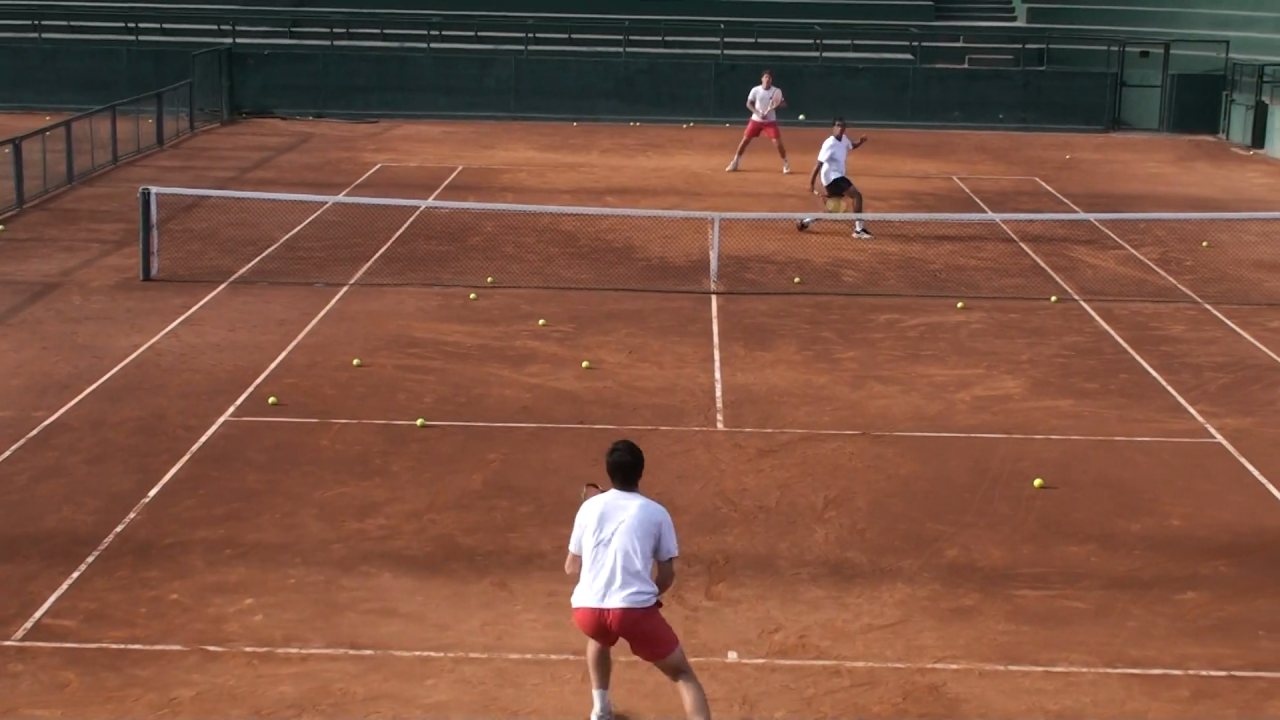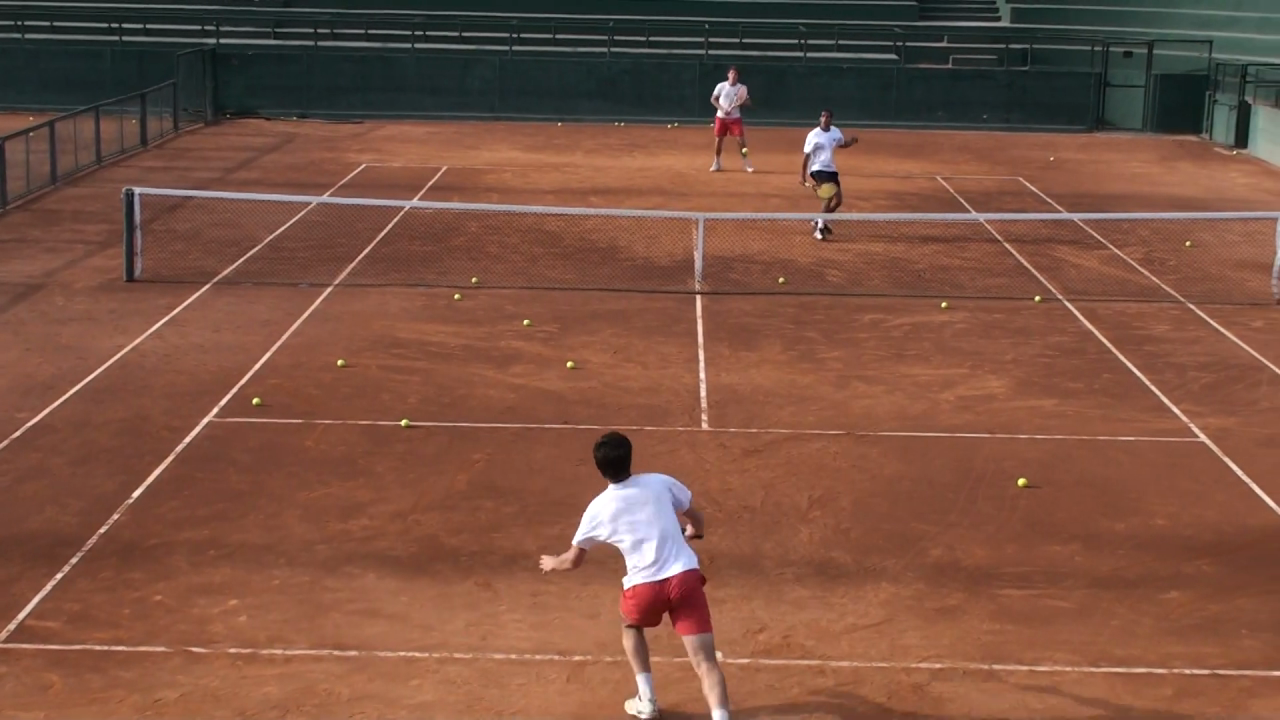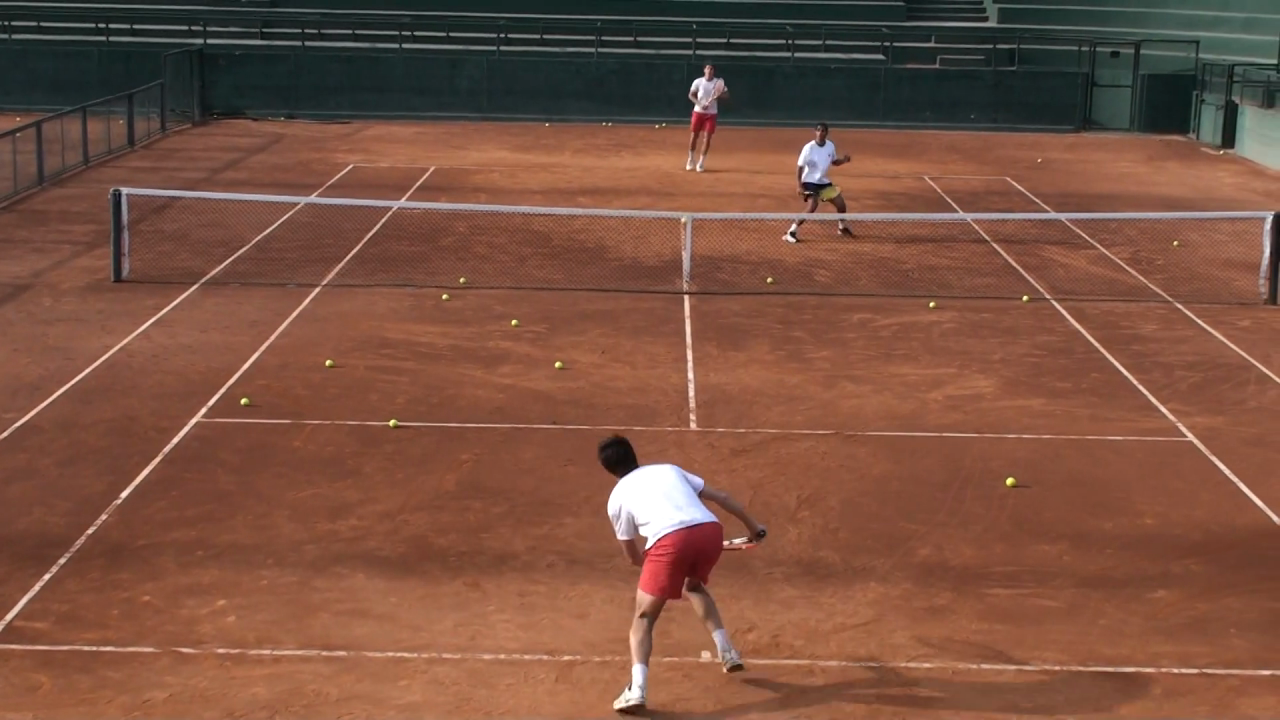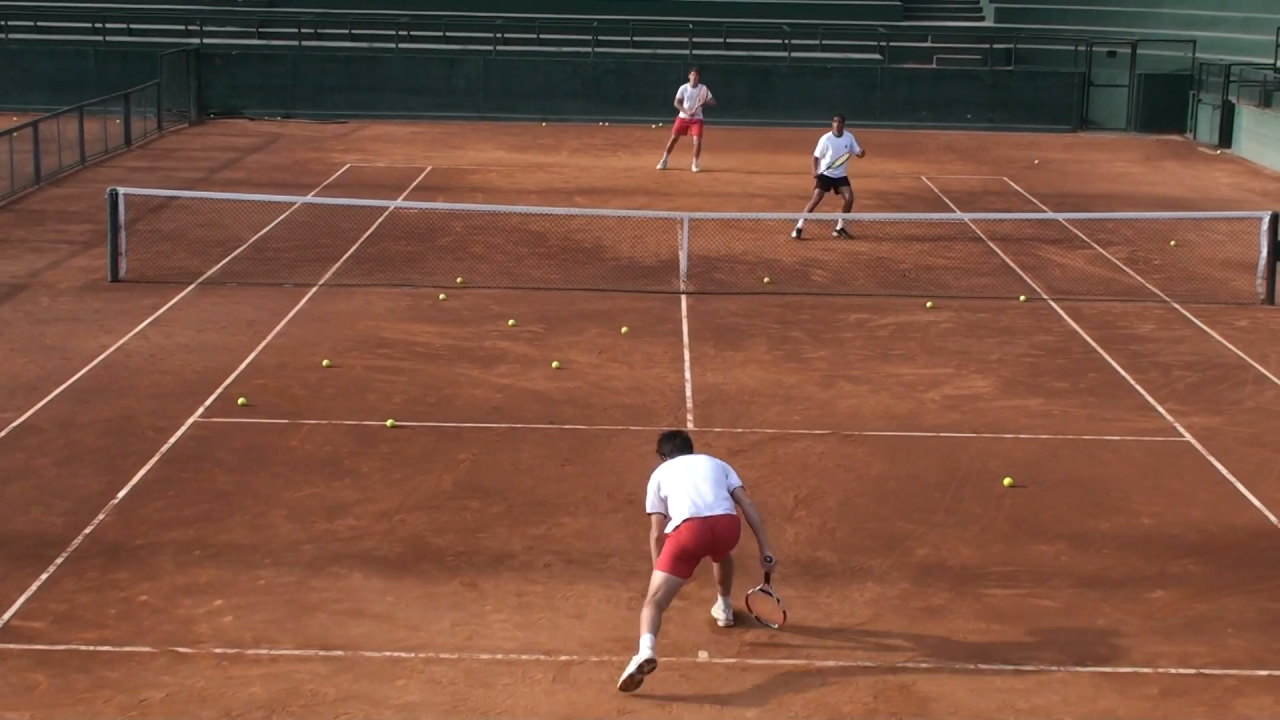
dt=0.2s
person 1, frame 1
left shoulder: (589, 508)
right shoulder: (657, 513)
left elbow: (572, 567)
right elbow: (667, 573)
left hip: (586, 608)
right hip: (628, 611)
left knee: (599, 641)
right knee: (684, 678)
person 1, frame 2
left shoulder: (598, 508)
right shoulder: (662, 482)
left elbow: (572, 561)
right elbow: (695, 517)
left wrist: (551, 563)
right wrist: (695, 530)
left hip: (645, 587)
right hip: (684, 578)
left knee: (631, 627)
right knee: (706, 662)
person 1, frame 3
left shoulder: (618, 497)
right shoulder: (670, 470)
left elbow: (632, 554)
right elbow: (723, 498)
left wrist: (652, 579)
right wrist: (752, 525)
left hip: (670, 540)
right hip: (708, 530)
left knee: (643, 617)
right knee: (695, 588)
left ankle: (636, 691)
right ankle: (726, 650)
person 1, frame 4
left shoulder: (661, 474)
right shoulder: (717, 464)
left elbow: (657, 536)
right elbow: (748, 506)
left wrist: (659, 576)
right wrist: (764, 549)
left hip: (689, 528)
right hip: (726, 523)
left knee: (654, 600)
right knee: (722, 553)
left ankle: (646, 653)
right ankle: (724, 609)
